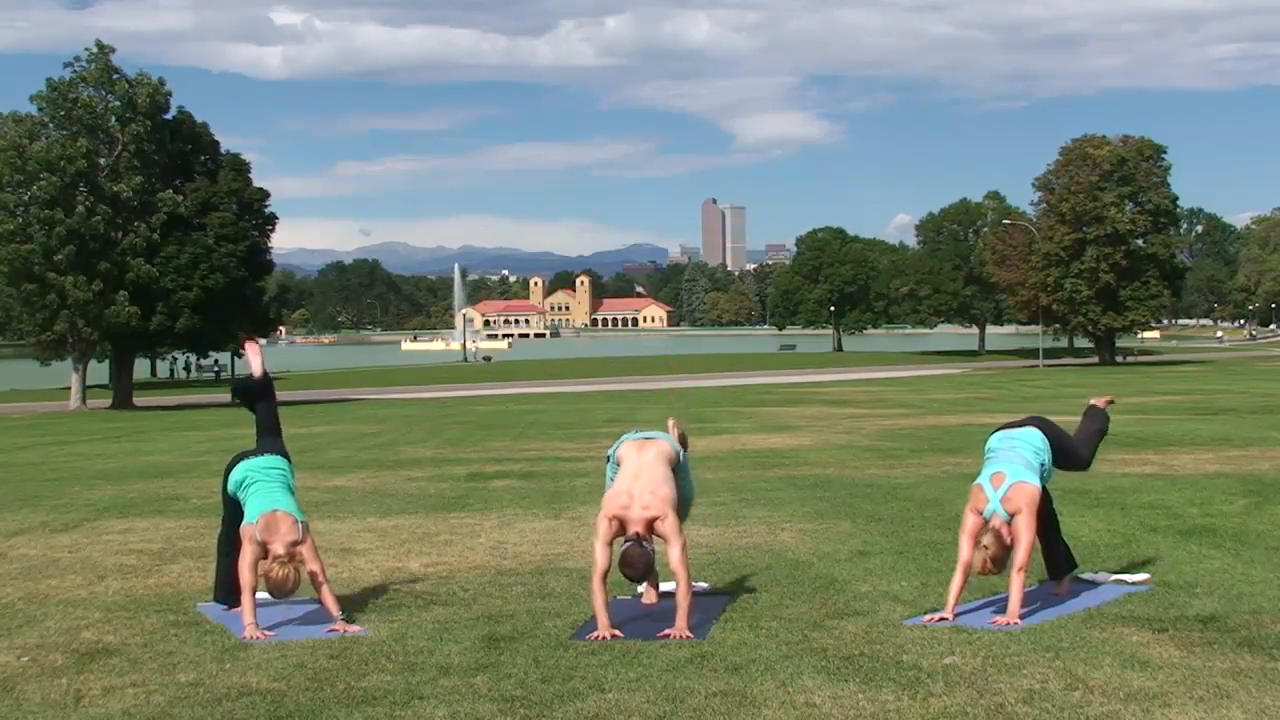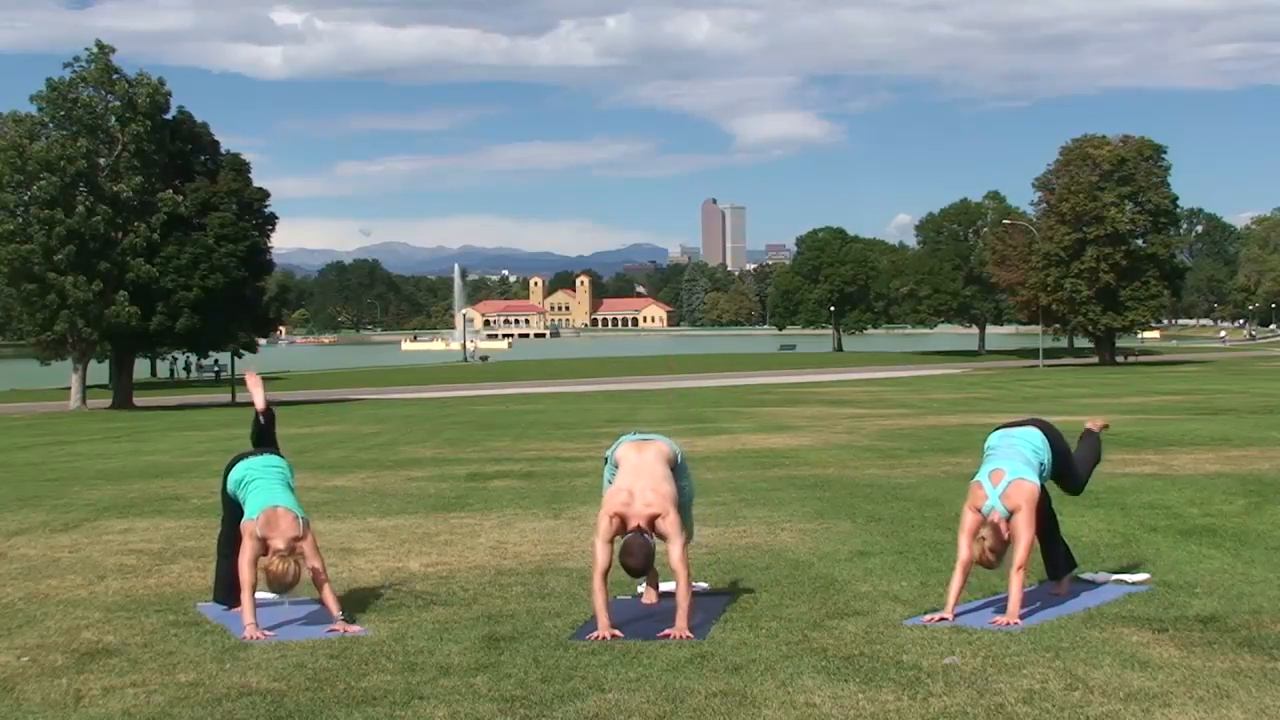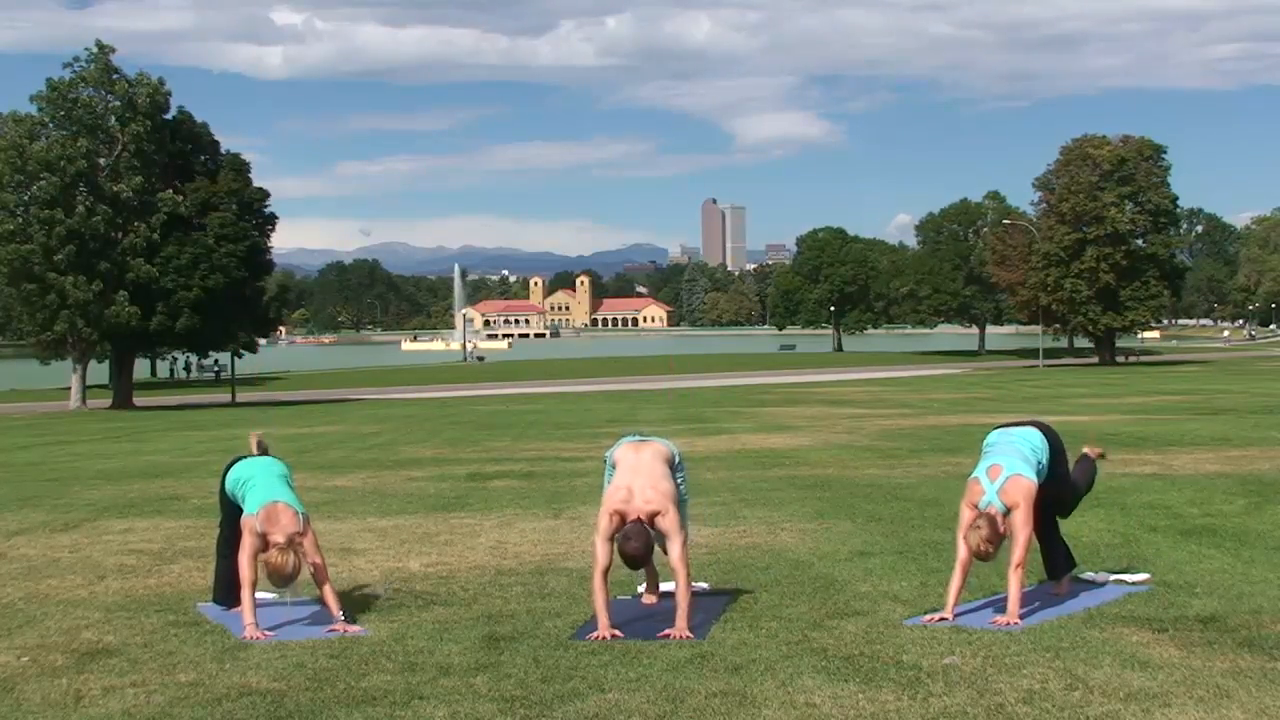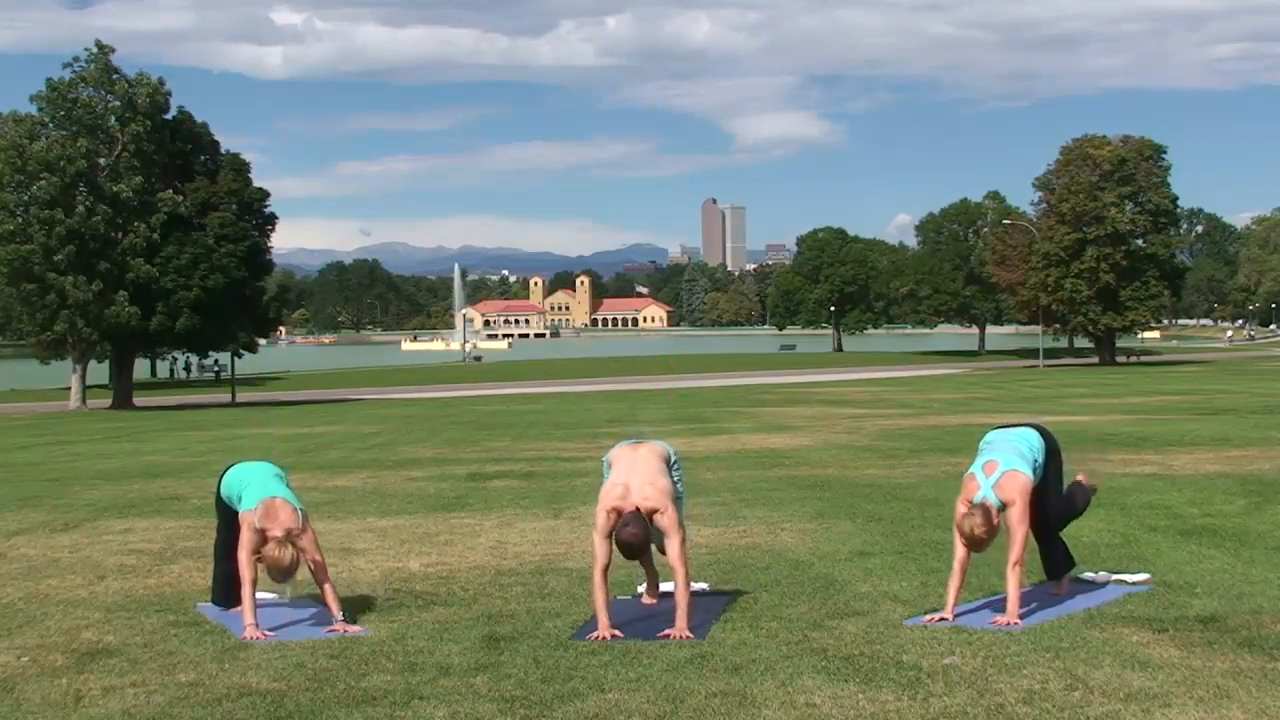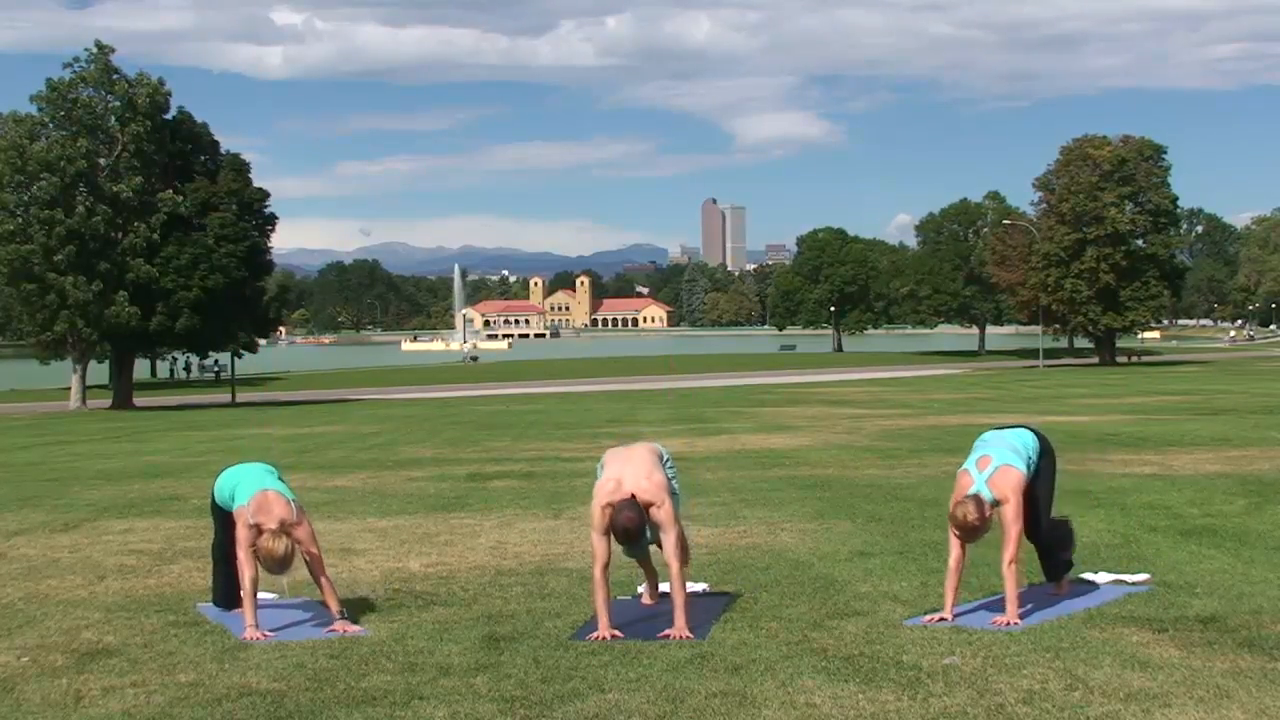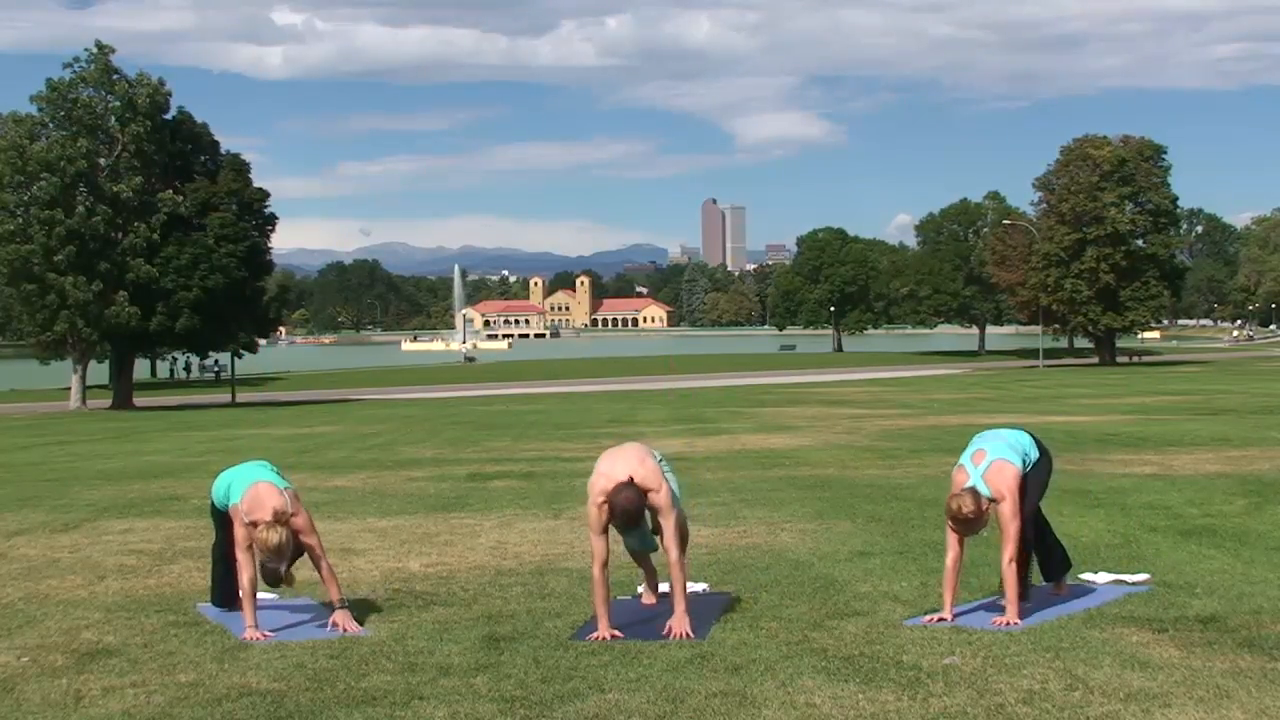
dt=0.2s
person 1, frame 1
left shoulder: (300, 537)
right shoulder: (253, 537)
left elbow: (320, 579)
right elbow: (247, 586)
left wrist: (339, 618)
right wrist: (250, 625)
left hip: (276, 463)
right hip: (241, 471)
left knee: (269, 433)
right knee: (231, 540)
left ankle: (257, 374)
right ankle: (227, 600)
person 1, frame 2
left shoulder: (301, 533)
right shoulder: (254, 534)
left elbow: (321, 577)
right elbow: (247, 584)
left wrist: (339, 617)
right wrist: (250, 626)
left hip: (274, 465)
right hip: (239, 472)
right knee: (231, 542)
left ankle: (261, 409)
right ankle: (227, 600)
person 1, frame 3
left shoulder: (301, 531)
right shoulder: (253, 526)
left elbow: (322, 575)
right elbow: (247, 582)
left wrist: (339, 617)
right wrist: (250, 625)
left hip: (275, 469)
right hip: (238, 473)
right knee: (230, 542)
right ankle: (227, 598)
person 1, frame 4
left shoulder: (300, 527)
right shoulder: (251, 523)
left elbow: (322, 576)
right elbow: (247, 580)
left wrist: (340, 618)
right wrist: (250, 626)
right hip: (233, 479)
right knee: (229, 547)
right ankle: (226, 600)
person 1, frame 5
left shoulder: (297, 520)
right shoulder: (246, 518)
left elbow: (319, 570)
right elbow: (247, 574)
right wrist: (251, 626)
right hip: (227, 484)
left knee: (281, 559)
right knee: (227, 550)
right ankle: (227, 600)
person 1, frame 6
left shoulder: (293, 511)
right shoulder: (241, 514)
left elbow: (321, 559)
right elbow: (246, 572)
right hip: (224, 487)
left knee: (297, 547)
right knee: (227, 551)
left ankle: (272, 569)
right ankle: (226, 600)
person 2, frame 1
left shoulder: (1021, 504)
right shoulder: (976, 507)
left elbow: (1019, 567)
right elbow: (963, 562)
left wrist: (1013, 614)
right wrist: (949, 609)
left hip: (1039, 437)
right hip: (1002, 439)
left knee: (1081, 459)
right knee: (1043, 517)
left ankle: (1097, 410)
right ankle: (1062, 573)
person 2, frame 2
left shoulder: (1020, 500)
right shoulder: (974, 504)
left elbow: (1019, 565)
right elbow: (962, 561)
left wrist: (1012, 614)
right wrist: (948, 609)
left hip: (1041, 439)
left knee: (1074, 484)
right knee: (1043, 518)
left ankle: (1091, 434)
right ankle: (1062, 573)
person 2, frame 3
left shoulder: (1017, 497)
right shoulder: (971, 500)
left elbow: (1017, 563)
right elbow: (962, 560)
left wrist: (1012, 613)
right wrist: (948, 609)
left hip: (1040, 440)
left knee: (1063, 507)
right knee: (1043, 520)
left ankle: (1087, 461)
right ankle: (1061, 573)
person 2, frame 4
left shoulder: (1013, 494)
right shoulder: (966, 499)
left elbow: (1014, 561)
right elbow: (959, 559)
left wrist: (1012, 613)
right wrist: (948, 609)
left hip: (1038, 443)
left knee: (1051, 522)
right knee: (1040, 524)
left ankle: (1080, 489)
right ankle: (1061, 573)
person 2, frame 5
left shoulder: (1006, 491)
right shoulder: (960, 496)
left elbow: (1009, 559)
right elbow: (955, 558)
left wrist: (1012, 612)
right wrist: (947, 609)
left hip: (1034, 446)
left knee: (1039, 527)
right knee: (1032, 530)
left ankle: (1063, 533)
right ankle: (1059, 573)
person 2, frame 6
left shoulder: (1003, 490)
right shoulder: (958, 495)
left elbow: (1008, 556)
right elbow: (952, 556)
left wrist: (1011, 612)
right wrist: (946, 609)
left hip: (1032, 453)
left knee: (1023, 525)
right knee: (1030, 523)
left ankle: (1021, 594)
right ankle: (1058, 573)
person 3, frame 1
left shoulder: (664, 516)
right shoulder: (609, 517)
left elbow: (682, 575)
right elbow: (598, 576)
left wrist: (681, 625)
right wrist: (603, 625)
left hip: (666, 447)
right hip: (624, 449)
right ankle: (651, 580)
person 3, frame 2
left shoulder: (665, 514)
right shoulder: (610, 515)
left elbow: (681, 573)
right elbow: (599, 574)
left wrist: (681, 625)
right wrist: (603, 625)
left hip: (667, 451)
right hip: (621, 451)
left knee: (682, 536)
right ankle: (651, 578)
person 3, frame 3
left shoulder: (664, 511)
right shoulder: (610, 512)
left elbow: (681, 571)
right elbow: (600, 572)
left wrist: (681, 625)
right wrist: (603, 625)
left hip: (666, 453)
left knee: (669, 543)
right ankle: (651, 578)
person 3, frame 4
left shoulder: (662, 507)
right shoulder: (607, 509)
left elbow: (679, 568)
right elbow: (599, 570)
left wrist: (681, 624)
right wrist: (603, 625)
left hip: (663, 455)
left knee: (666, 543)
right knee: (633, 542)
right ankle: (651, 578)
person 3, frame 5
left shoulder: (659, 500)
right shoulder: (602, 504)
left elbow: (675, 565)
right elbow: (600, 568)
left wrist: (680, 623)
right wrist: (603, 625)
left knee: (668, 539)
right knee: (633, 546)
left ankle: (680, 542)
right ankle: (650, 577)
person 3, frame 6
left shoulder: (658, 488)
right shoulder: (598, 500)
left elbow: (674, 552)
right elbow: (599, 566)
left wrist: (680, 611)
right wrist: (603, 625)
left knee: (675, 522)
right knee: (636, 542)
right ankle: (650, 576)
